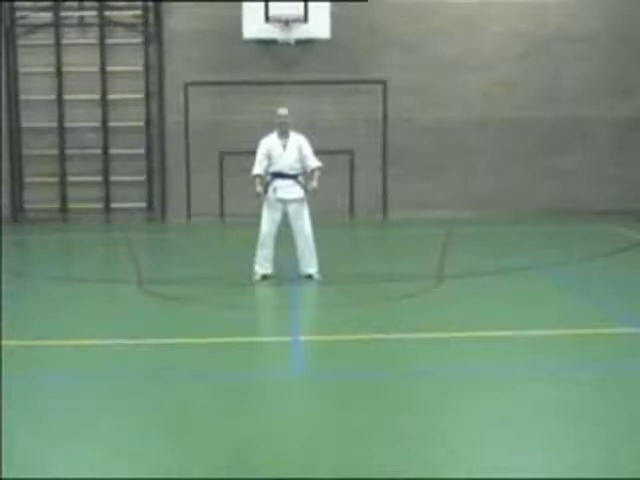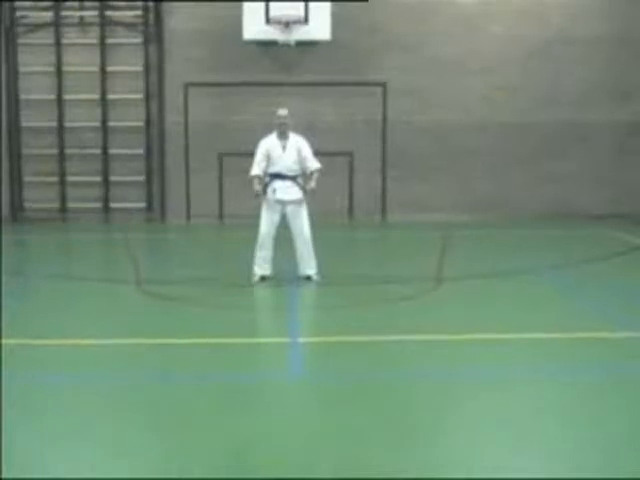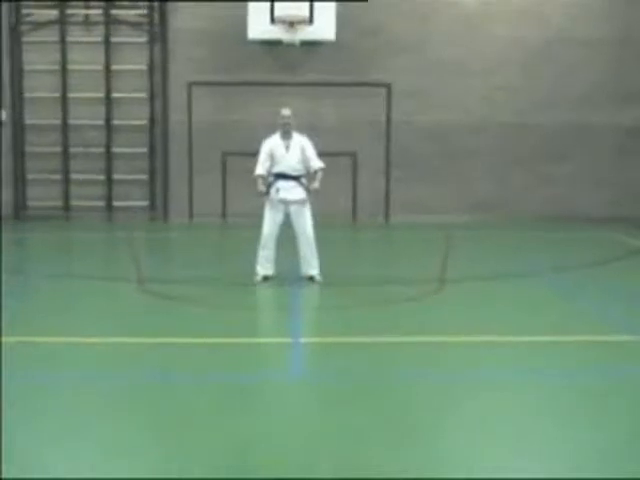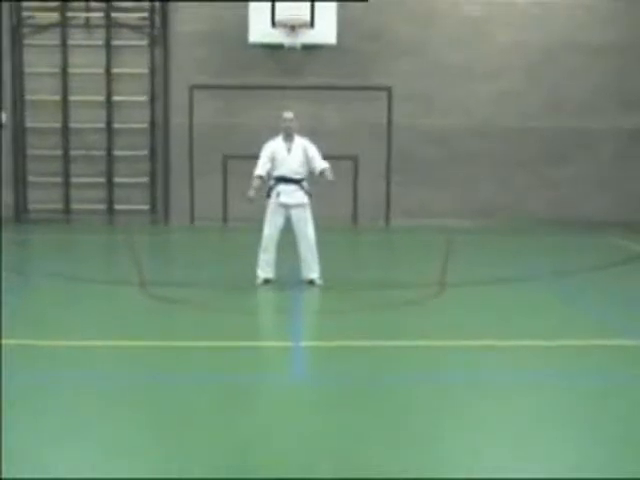
dt=0.4s
person 1, frame 1
left shoulder: (300, 140)
right shoulder: (266, 141)
left elbow: (311, 161)
right elbow: (259, 166)
left wrist: (314, 180)
right wrist: (258, 185)
left hip: (295, 188)
right hip: (274, 189)
left knee: (304, 231)
right knee: (267, 231)
left ankle: (309, 269)
right ankle: (263, 269)
person 1, frame 2
left shoulder: (300, 141)
right shoulder: (266, 142)
left elbow: (311, 163)
right elbow: (258, 166)
left wrist: (313, 180)
right wrist: (256, 185)
left hip: (294, 189)
right hip: (273, 190)
left knee: (302, 232)
right knee: (266, 232)
left ankle: (308, 270)
right ankle: (262, 271)
person 1, frame 3
left shoulder: (303, 141)
right shoulder: (269, 142)
left elbow: (314, 162)
right elbow: (262, 166)
left wrist: (317, 180)
right wrist: (261, 184)
left hip: (298, 190)
right hip: (276, 190)
left knee: (305, 232)
right knee: (268, 232)
left ankle: (311, 271)
right ankle: (265, 271)
person 1, frame 4
left shoulder: (306, 144)
right shoulder: (271, 145)
left elbow: (319, 164)
right elbow: (261, 168)
left wrist: (327, 174)
right wrist: (253, 188)
left hip: (299, 193)
right hip: (278, 193)
left knee: (307, 236)
right knee: (269, 236)
left ankle: (312, 275)
right ankle: (265, 274)
